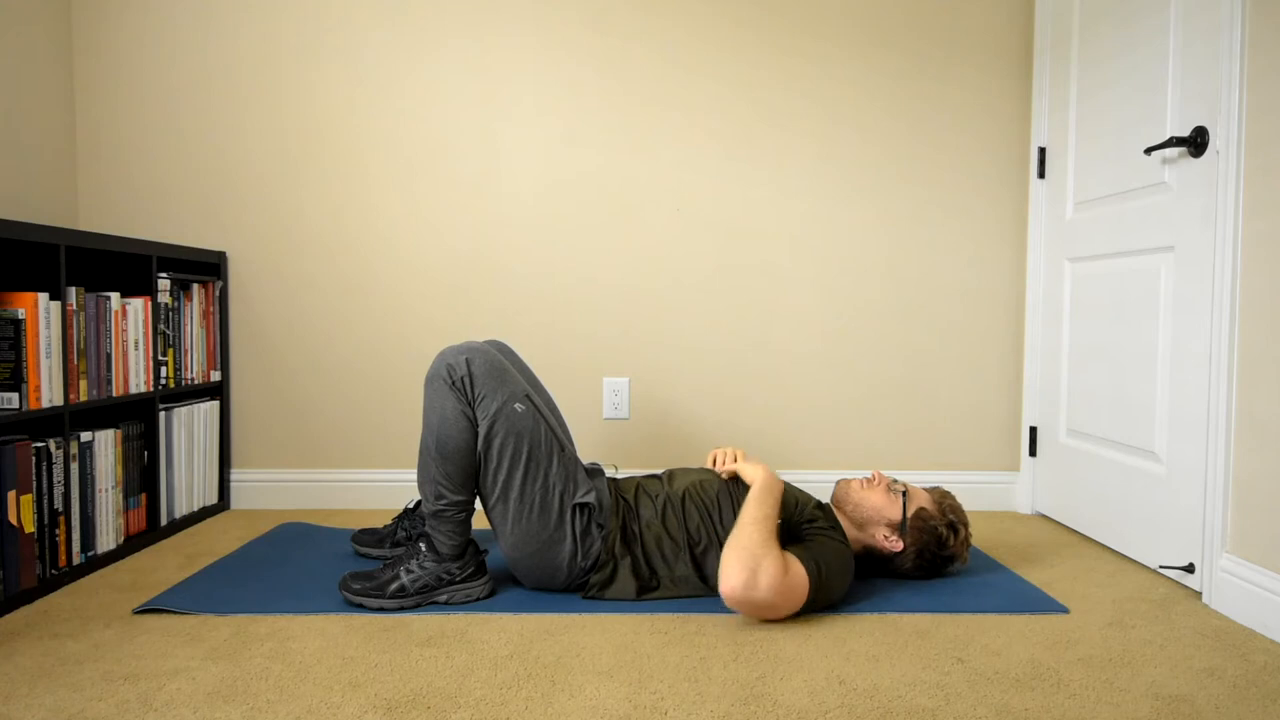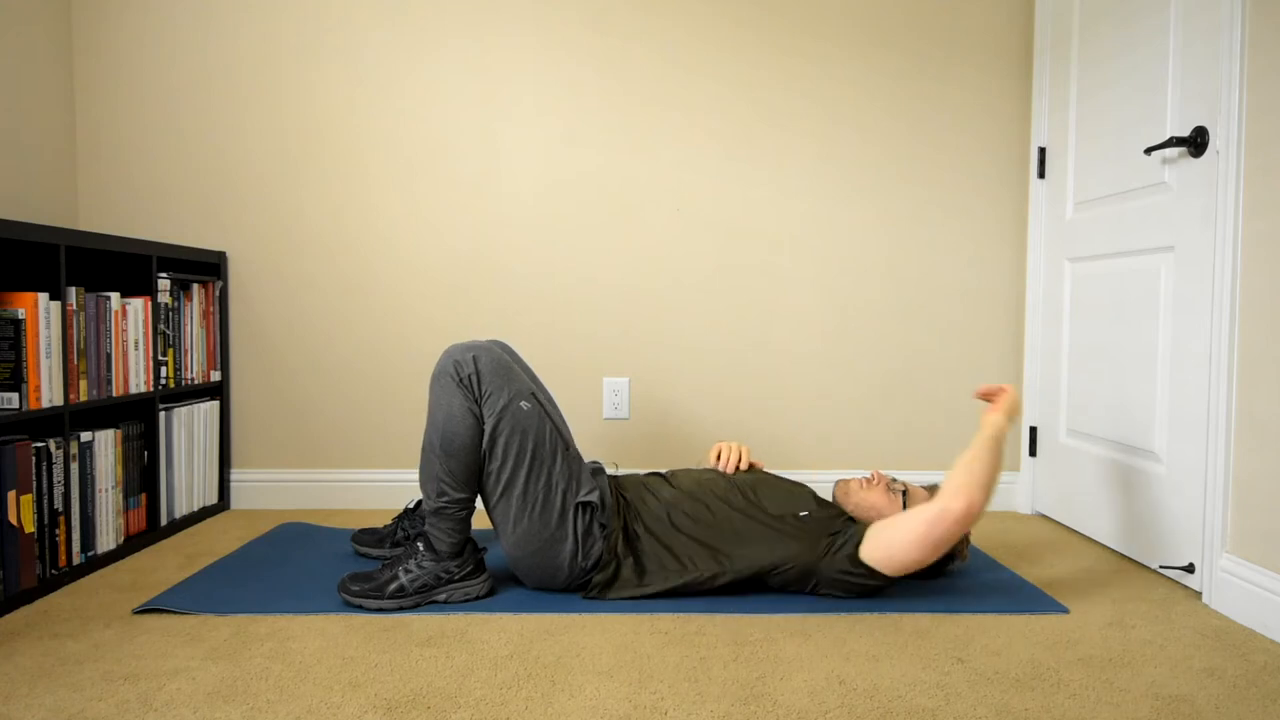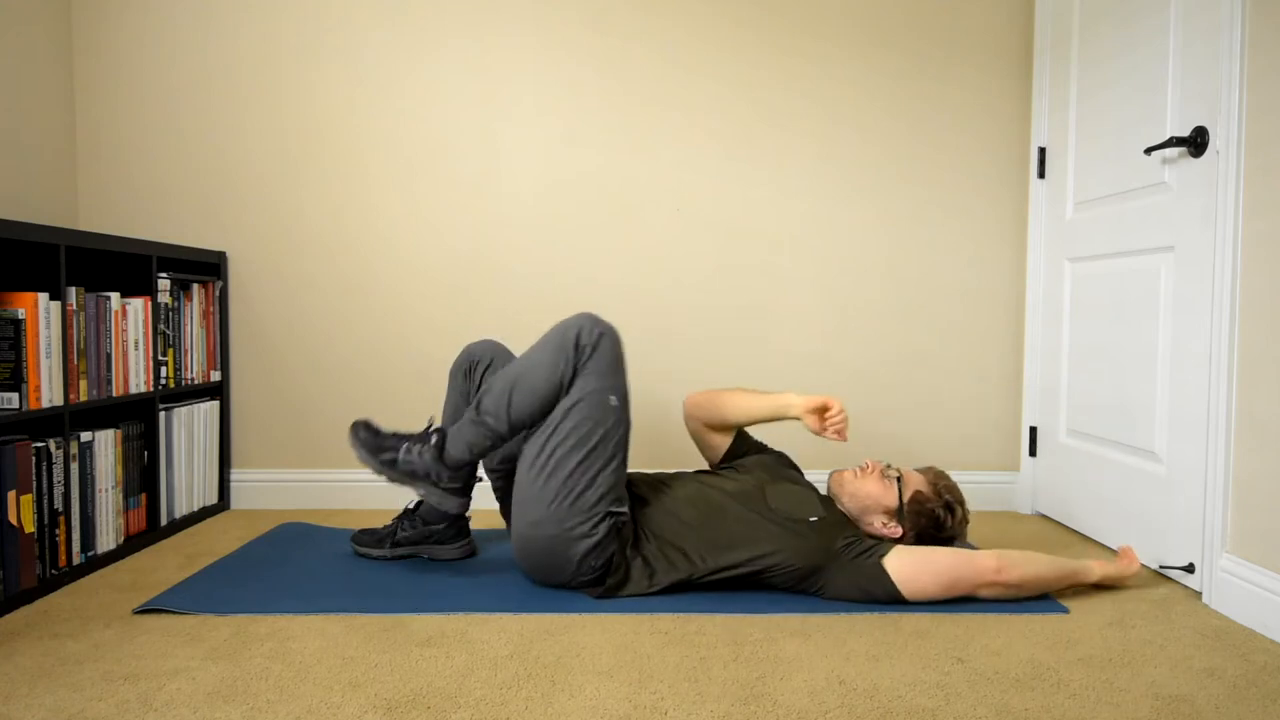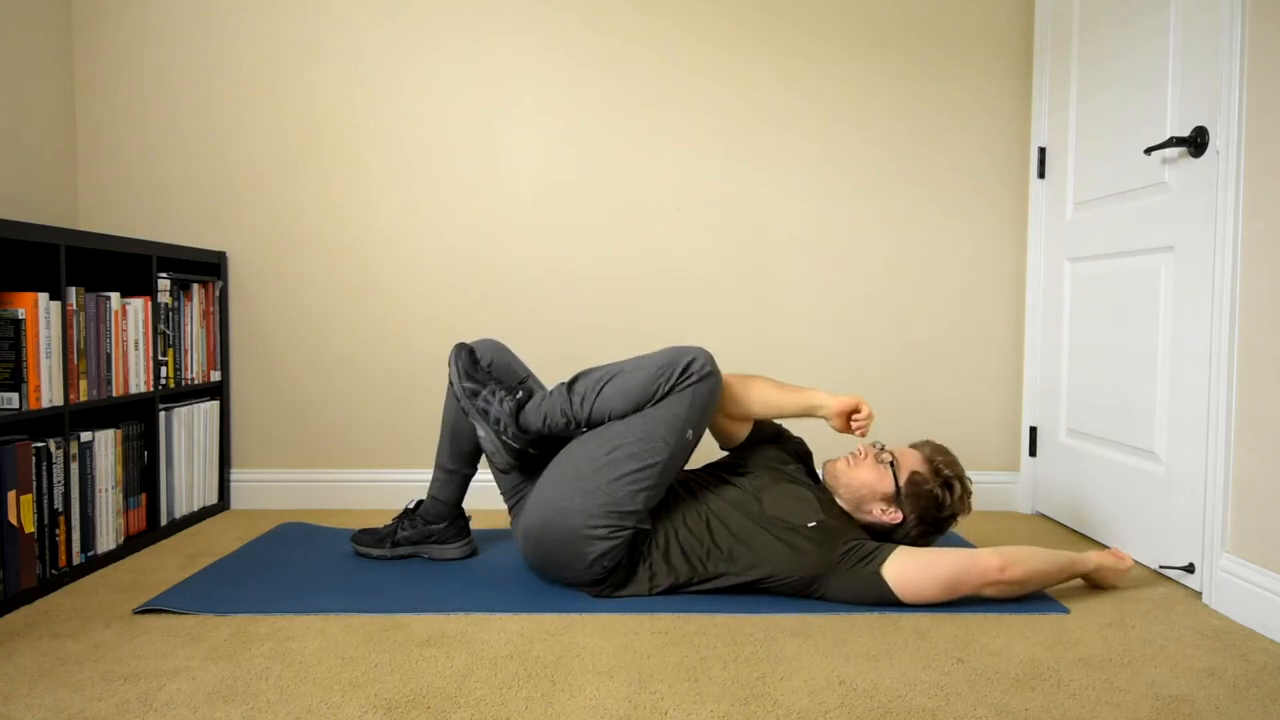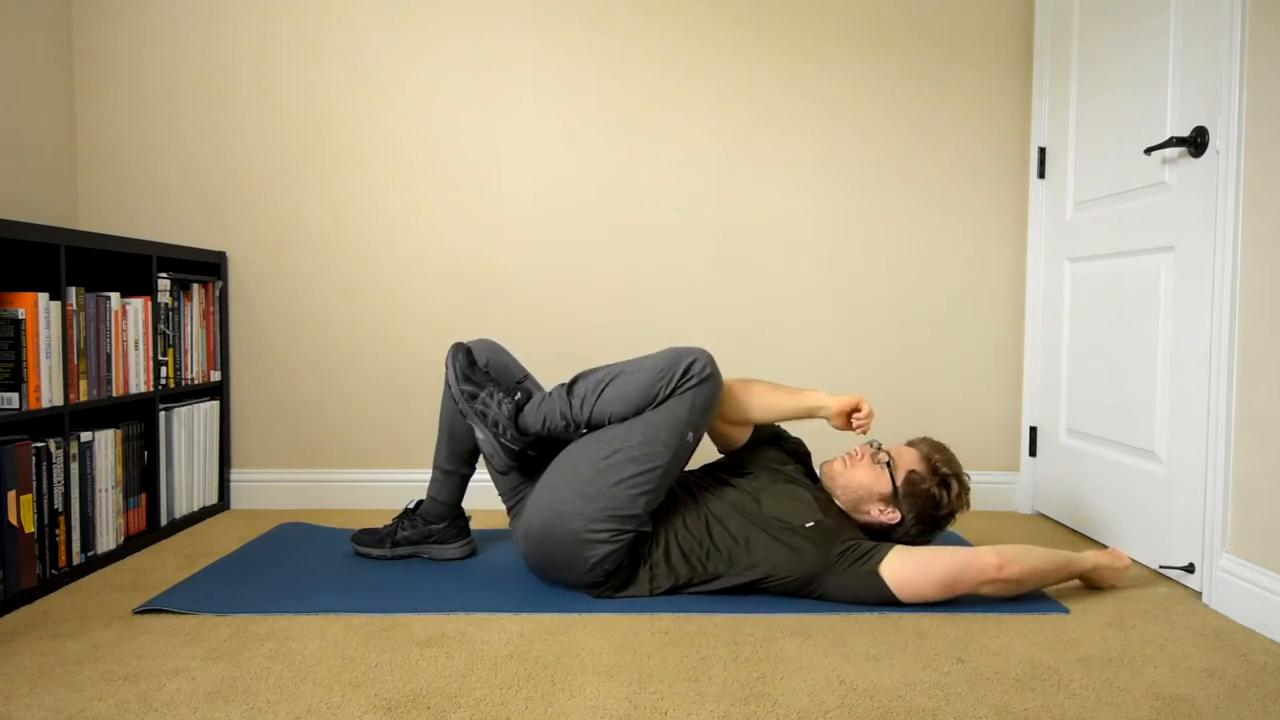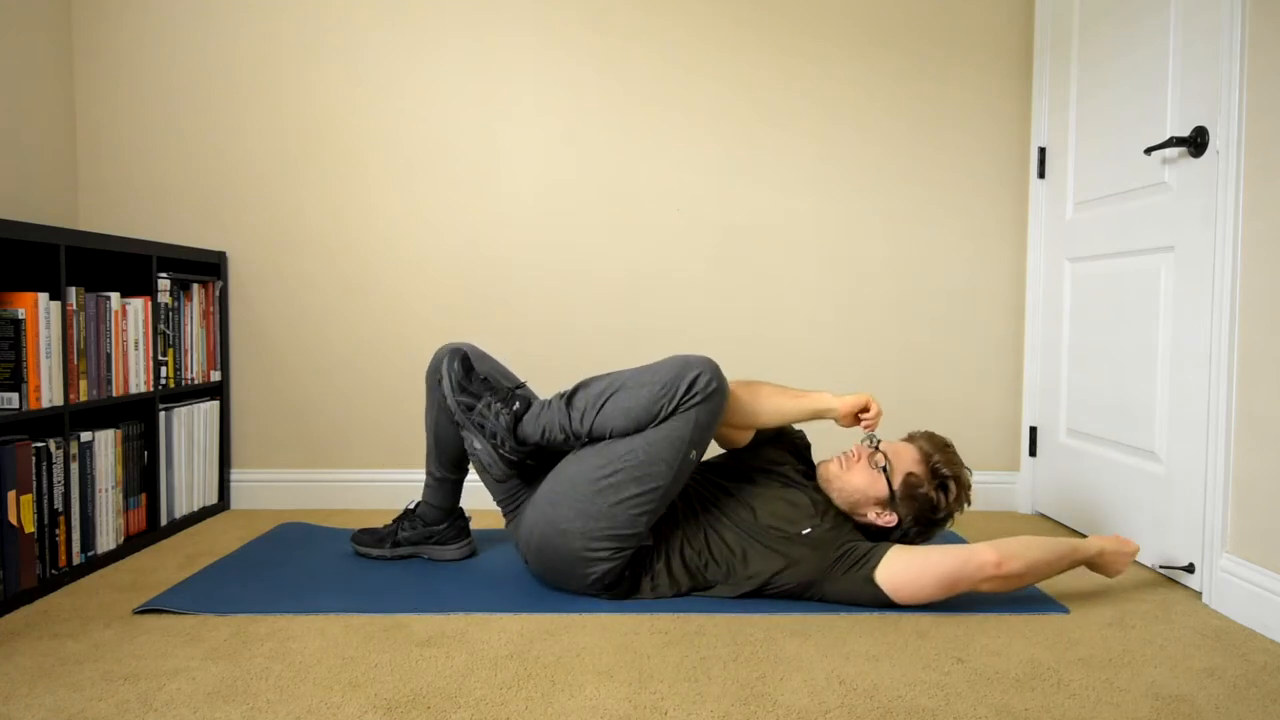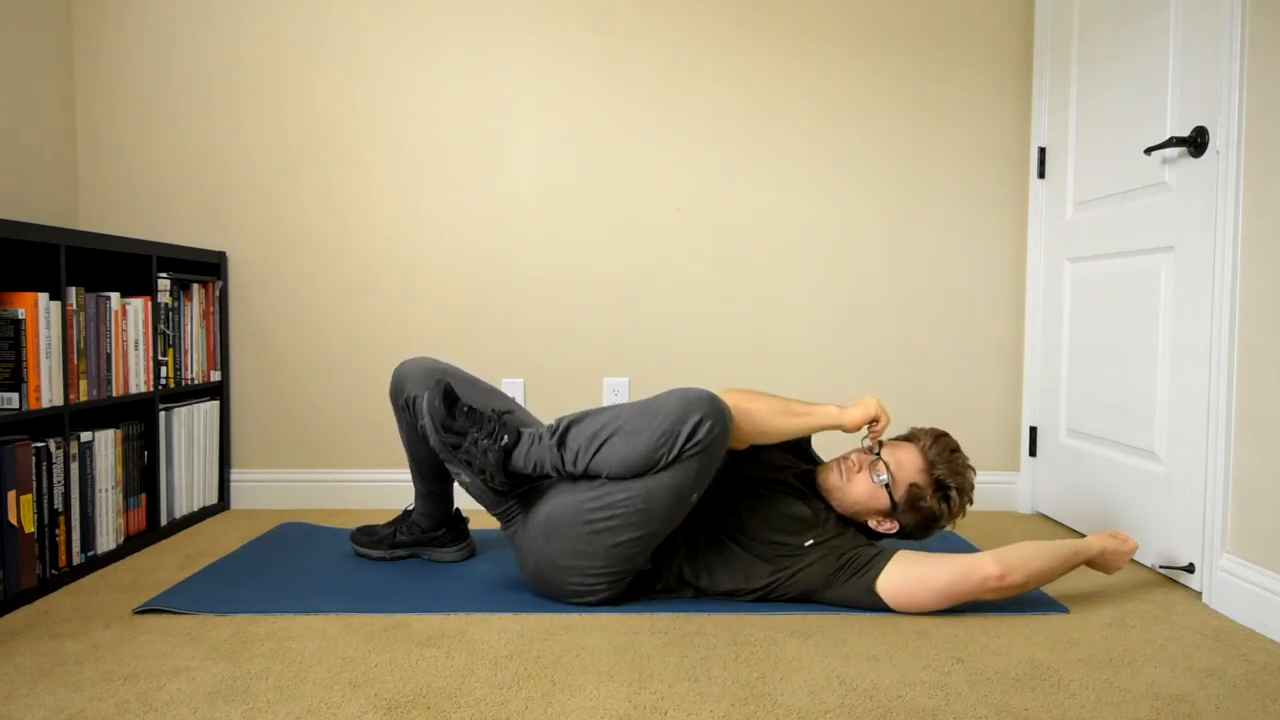
dt=0.5s
person 1, frame 1
left shoulder: (827, 559)
right shoulder: (805, 513)
left elbow: (743, 585)
left wrist: (765, 485)
right wrist: (733, 463)
left hip: (572, 542)
right hip: (598, 500)
left knee: (463, 369)
right knee: (487, 357)
left ankle: (445, 562)
right ankle: (428, 523)
person 1, frame 2
left shoulder: (832, 555)
right shoulder: (802, 510)
left elbow: (953, 514)
left wrist: (996, 425)
right wrist: (726, 458)
left hip: (579, 543)
right hip: (599, 502)
left knee: (470, 366)
right knee: (489, 361)
left ankle: (444, 559)
right ankle: (432, 522)
person 1, frame 3
left shoulder: (846, 554)
right shoulder: (780, 479)
left elbow: (984, 570)
right elbow: (699, 410)
left wrist: (1096, 569)
right wrist: (794, 404)
left hip: (577, 545)
right hip: (567, 525)
left knee: (587, 337)
right knee: (483, 357)
left ankle: (444, 464)
right ankle: (438, 524)
person 1, frame 4
left shoulder: (845, 555)
right shoulder: (786, 463)
left elbow: (992, 569)
right elbow: (726, 400)
right wrist: (822, 402)
left hip: (581, 540)
right hip: (556, 508)
left knee: (692, 367)
right knee: (483, 355)
left ankle: (523, 418)
right ankle: (439, 522)
person 1, frame 5
left shoulder: (844, 554)
right shoulder: (787, 464)
left elbow: (989, 567)
right elbow: (720, 407)
right wrist: (820, 403)
left hip: (580, 542)
right hip: (554, 507)
left knee: (690, 366)
right knee: (480, 355)
left ankle: (518, 419)
right ankle: (439, 523)
person 1, frame 6
left shoulder: (842, 555)
right shoulder: (784, 455)
left elbow: (986, 564)
right elbow: (726, 409)
right wrist: (829, 403)
left hip: (577, 549)
right hip: (549, 506)
left knee: (693, 375)
right knee: (454, 361)
left ankle: (515, 427)
right ankle: (437, 525)
person 1, frame 7
left shoulder: (844, 556)
right shoulder: (790, 450)
left elbow: (987, 572)
right elbow: (729, 410)
right wrist: (839, 415)
left hip: (573, 564)
right hip: (551, 504)
left knee: (693, 414)
right knee: (420, 380)
left ankle: (507, 454)
right ankle: (434, 528)
